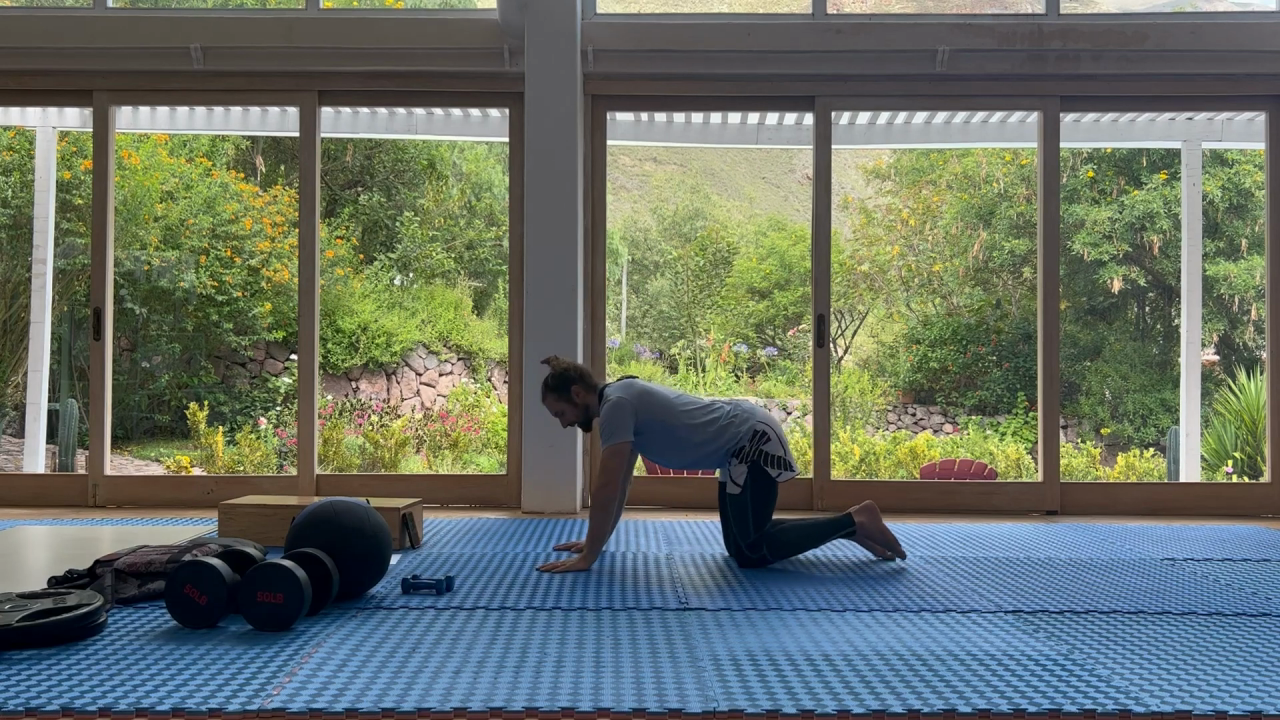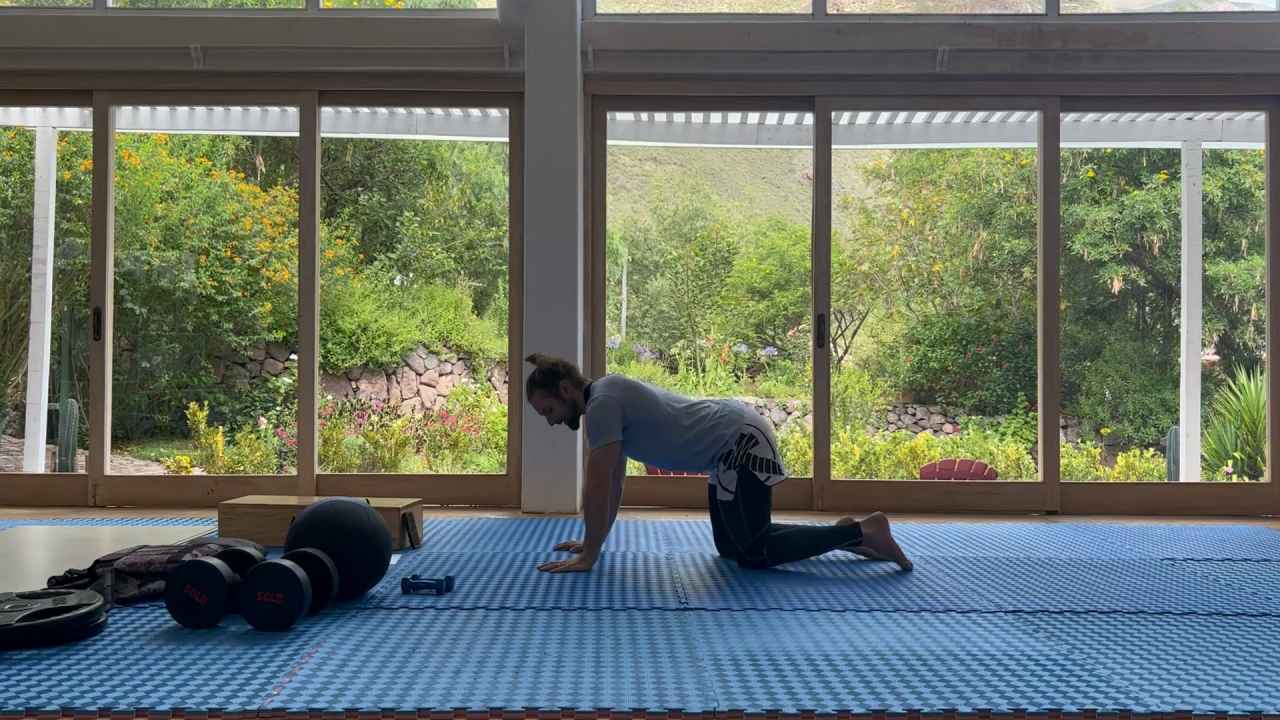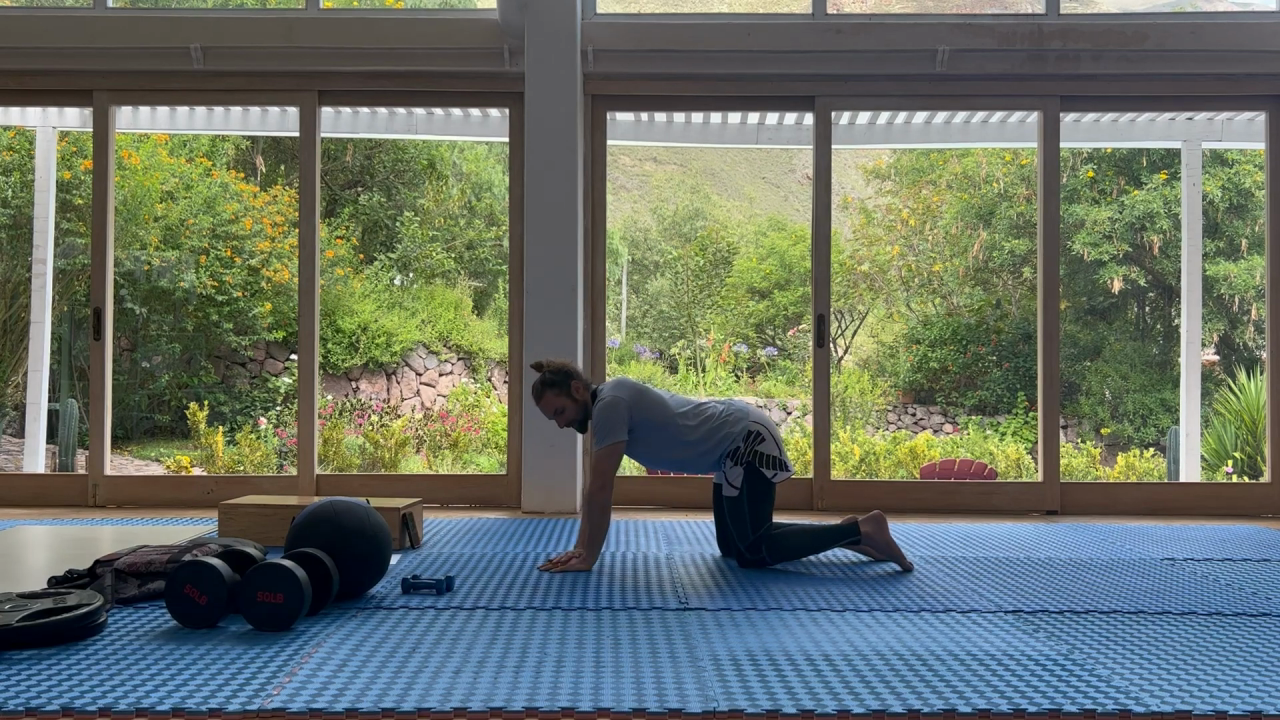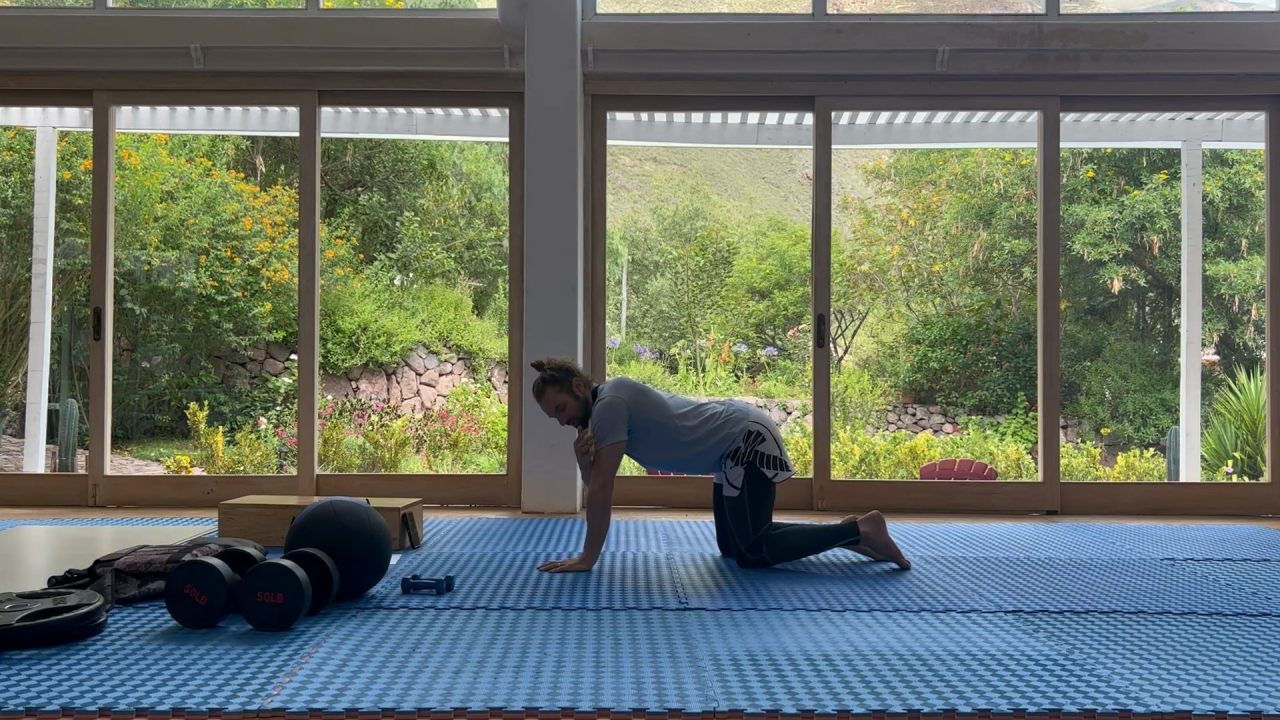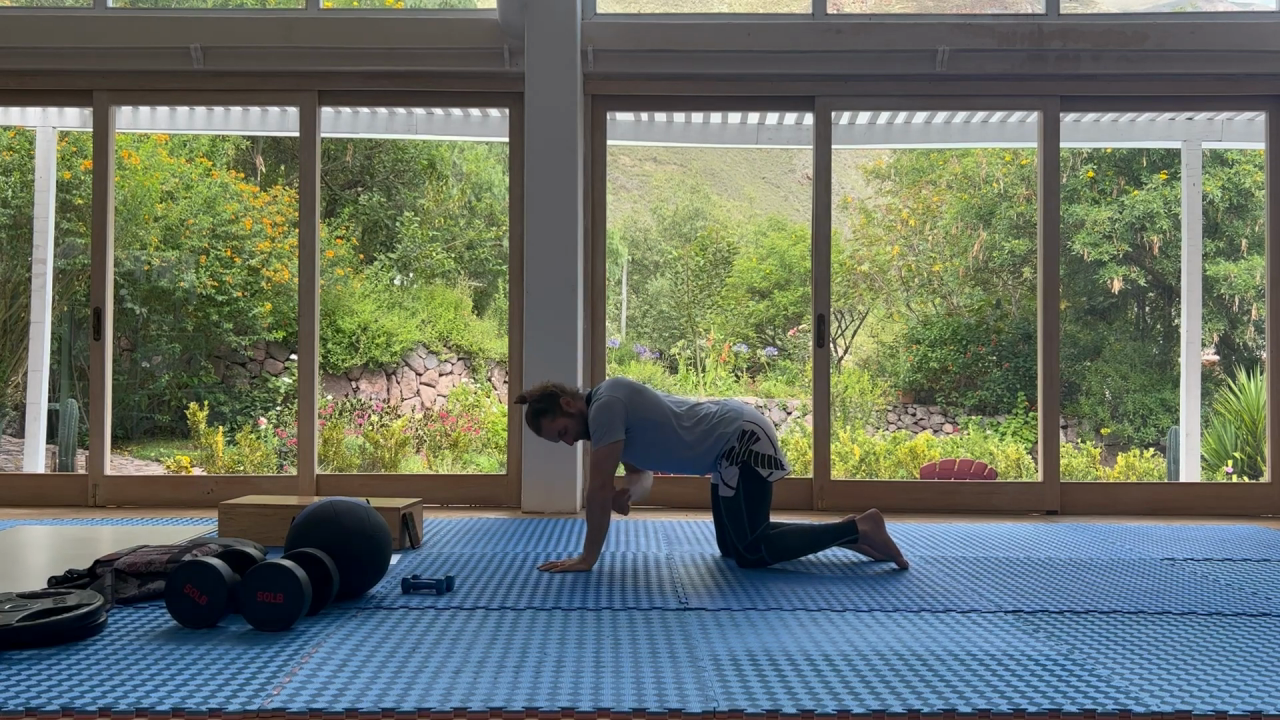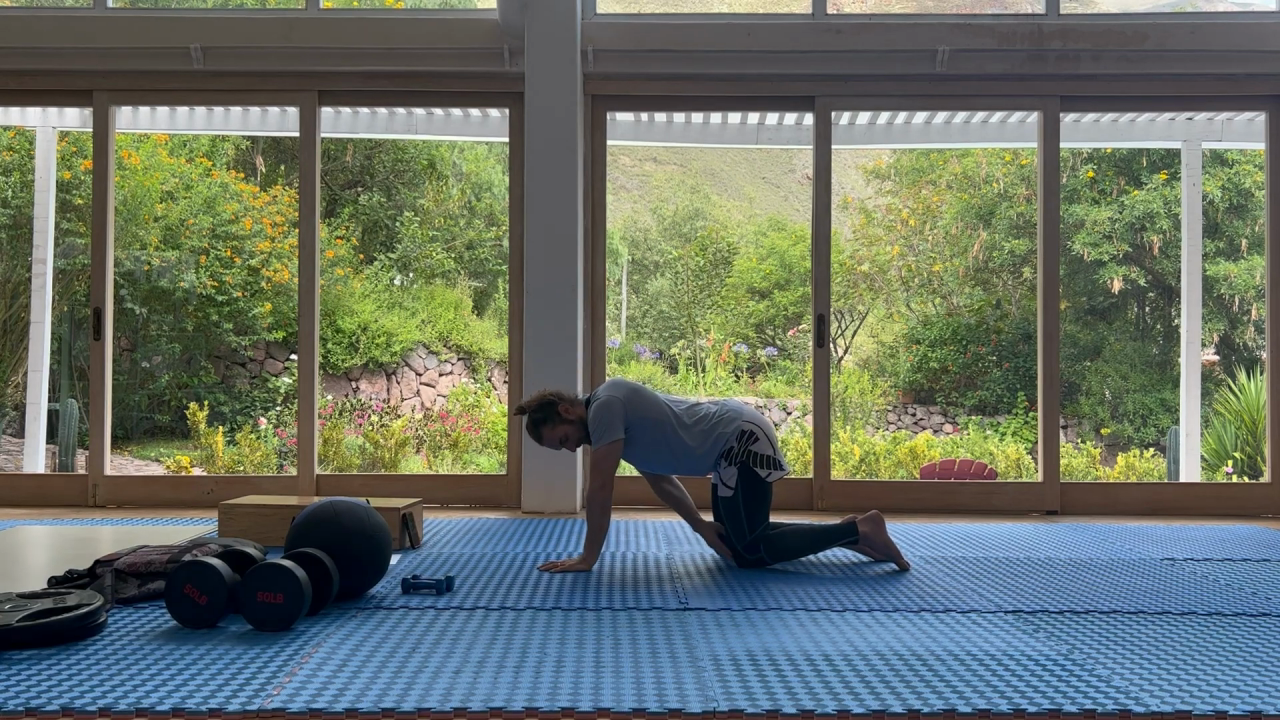
dt=0.5s
person 1, frame 1
left shoulder: (616, 406)
right shoulder: (623, 398)
left elbow: (606, 488)
right elbow: (619, 484)
left wrist: (589, 555)
right wrist: (595, 540)
left hip: (753, 439)
right hip: (745, 438)
left knee: (753, 553)
right knee: (741, 542)
left ankle: (856, 521)
right ankle: (849, 524)
person 1, frame 2
left shoulder: (601, 404)
right shoulder: (610, 395)
left elbow: (597, 489)
right elbow: (613, 482)
left wrist: (588, 556)
right wrist: (594, 539)
left hip: (740, 440)
right hip: (733, 436)
left knee: (754, 554)
right knee: (730, 545)
left ankle: (862, 531)
right ankle: (844, 533)
person 1, frame 3
left shoulder: (609, 405)
right shoulder: (609, 403)
left elbow: (600, 490)
right elbow: (598, 487)
left wrist: (589, 558)
right wrist: (579, 547)
left hip: (747, 440)
right hip: (736, 441)
left knee: (752, 552)
right knee: (731, 544)
left ankle: (860, 529)
right ankle: (843, 531)
person 1, frame 4
left shoulder: (608, 405)
right shoulder: (608, 404)
left elbow: (601, 490)
right elbow: (601, 482)
left wrist: (588, 558)
right wrist: (584, 458)
left hip: (747, 439)
right hip: (737, 438)
left knee: (753, 553)
right knee: (732, 545)
left ankle: (858, 531)
right ankle: (848, 532)
person 1, frame 5
left shoulder: (604, 406)
right shoulder: (611, 409)
left elbow: (598, 490)
right elbow: (639, 467)
left wrist: (587, 558)
right wrist: (623, 495)
left hip: (742, 439)
right hip: (734, 437)
left knee: (752, 553)
right knee: (732, 545)
left ankle: (857, 529)
right ankle: (847, 532)
person 1, frame 6
left shoulder: (604, 408)
right shoulder: (615, 416)
left elbow: (600, 491)
right elbow: (660, 480)
left wrist: (587, 558)
right wrist: (700, 526)
left hip: (741, 437)
right hip: (734, 436)
left knee: (750, 552)
right knee: (733, 542)
left ankle: (857, 530)
right ankle: (848, 532)
